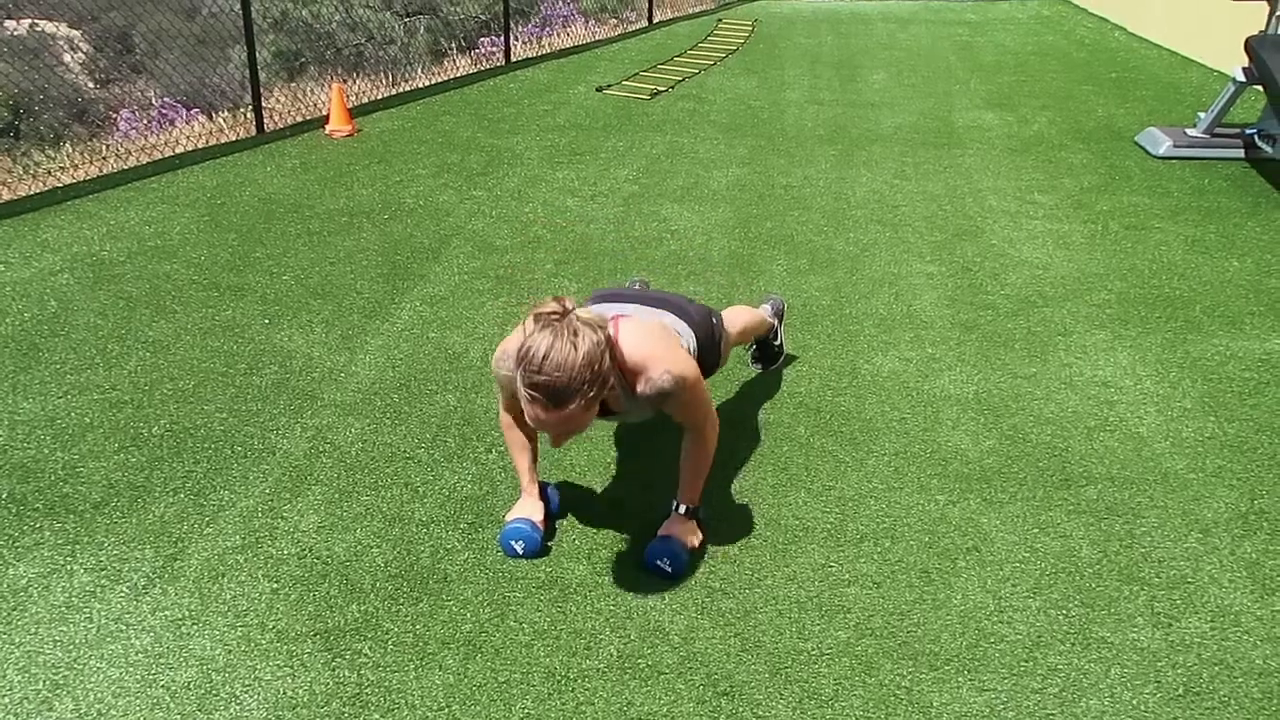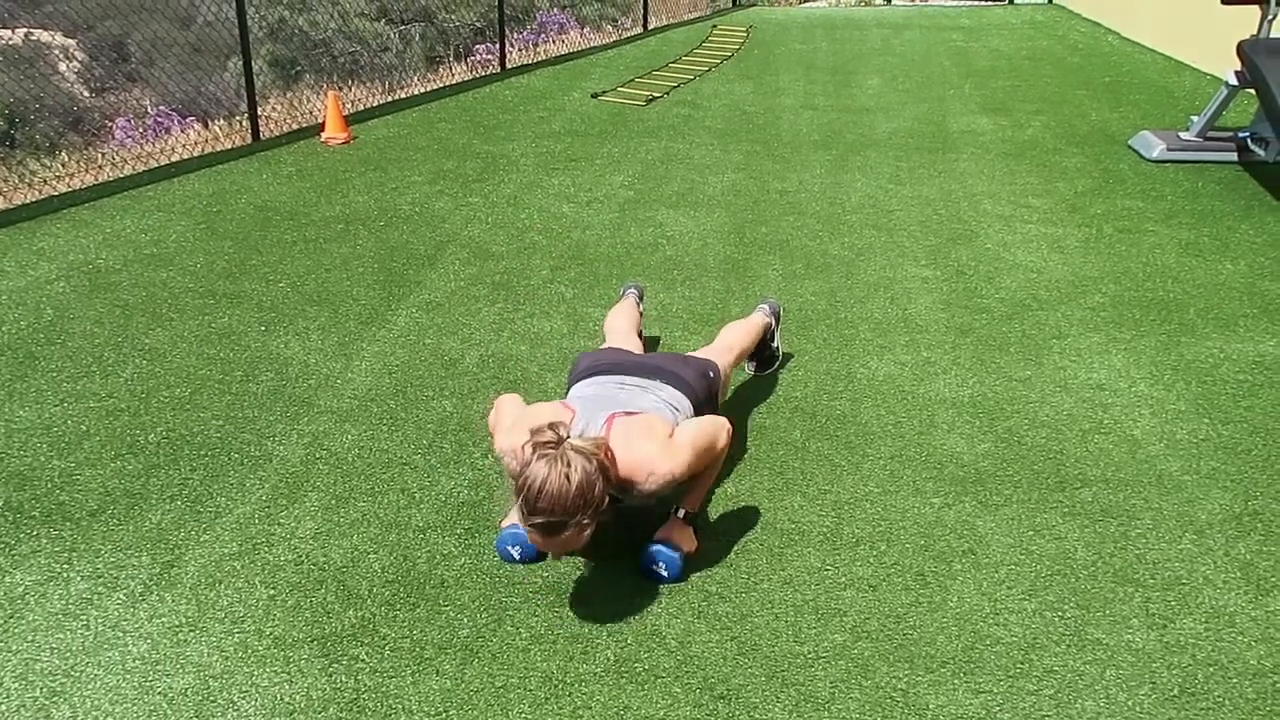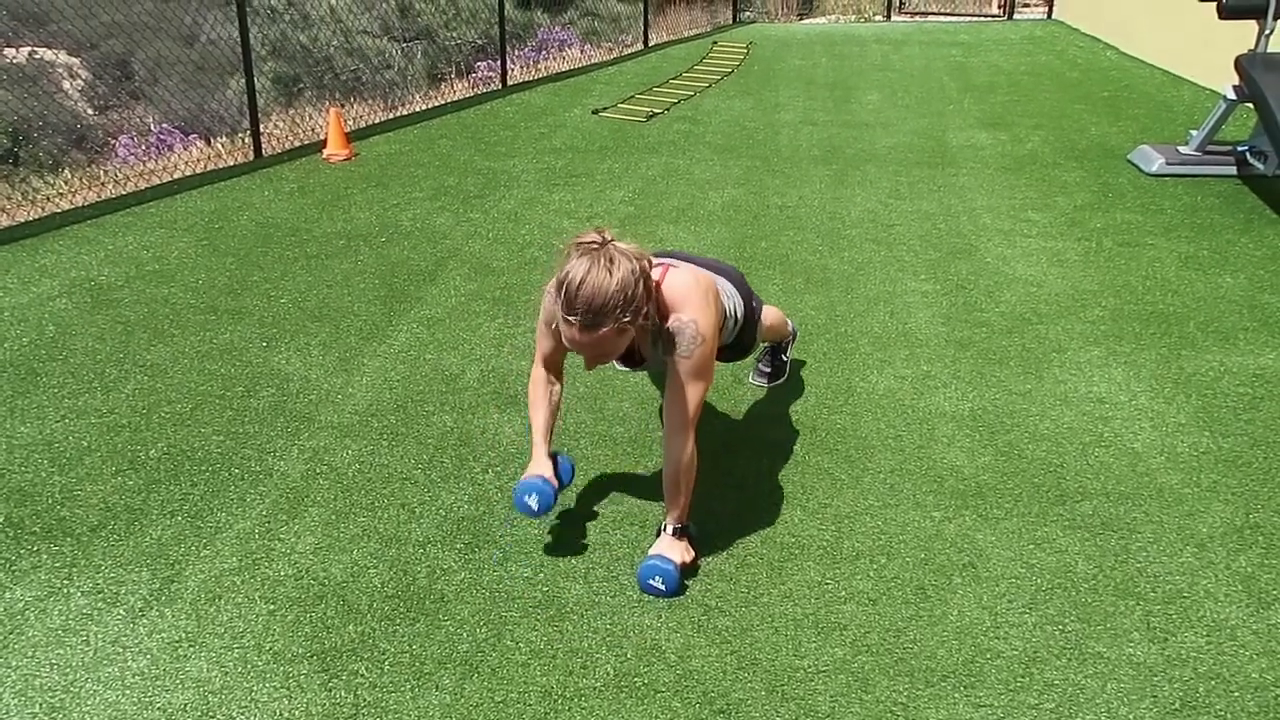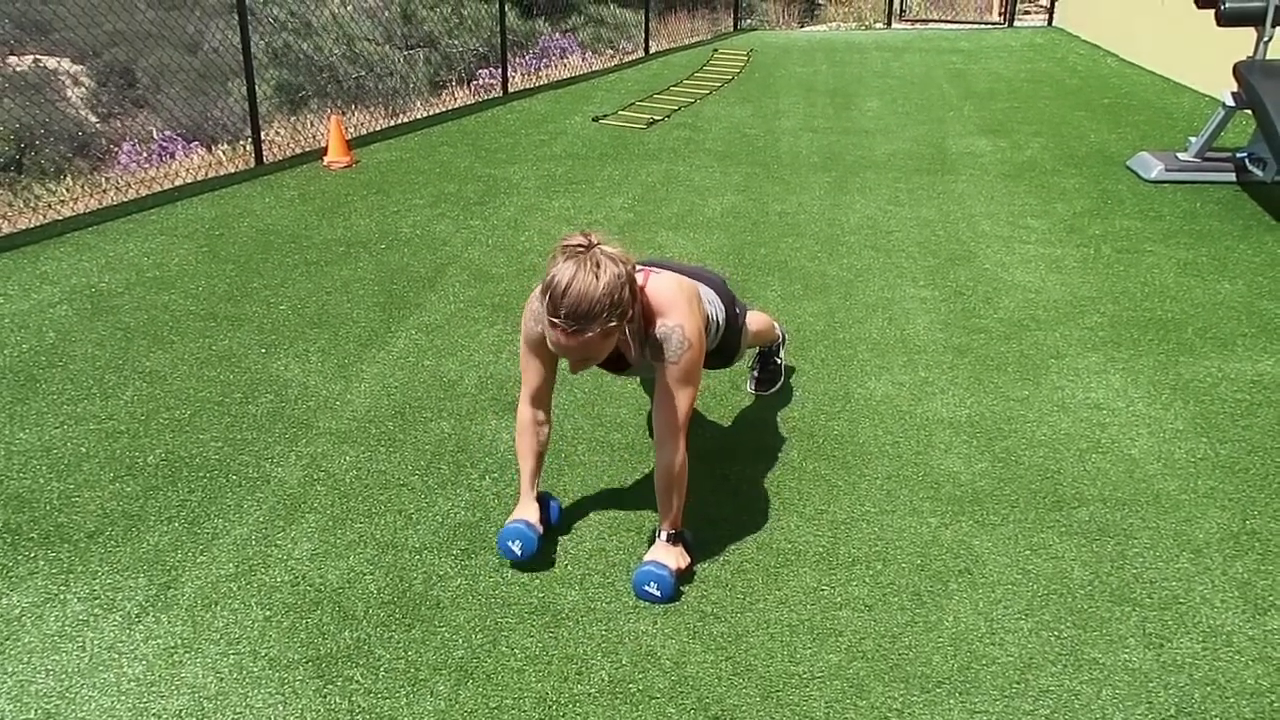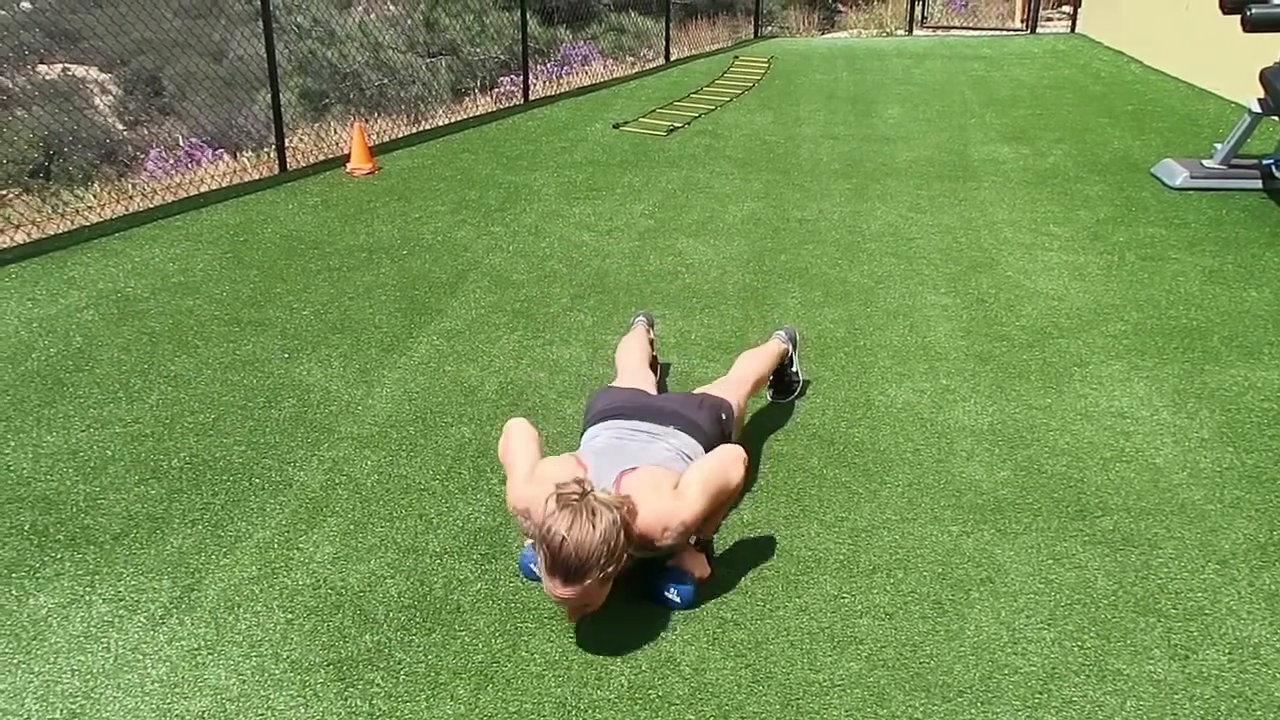
dt=1s
person 1, frame 1
left shoulder: (662, 372)
right shoulder: (512, 360)
left elbow: (703, 427)
right elbow: (510, 410)
left wrist: (685, 512)
right wrist: (529, 494)
left hip: (677, 324)
right hip: (603, 308)
left knee: (725, 331)
left ankle: (767, 317)
person 1, frame 2
left shoulder: (652, 471)
right shoulder: (518, 449)
left elbow: (722, 433)
right elbow: (502, 406)
left wrist: (683, 518)
right wrist: (521, 506)
left hip: (674, 383)
right hip: (596, 373)
left knee: (722, 351)
left ankle: (764, 317)
right ankle: (632, 298)
person 1, frame 3
left shoulder: (687, 319)
right shoulder: (566, 296)
left elbow: (679, 435)
right elbow: (544, 369)
left wrist: (674, 531)
right wrist: (540, 454)
left hip: (724, 296)
left knee: (759, 328)
left ankle: (782, 332)
person 1, frame 4
left shoulder: (673, 325)
right shoulder: (545, 308)
left elbow: (670, 443)
right elbow: (533, 407)
left wrist: (669, 537)
right wrist: (527, 499)
left hip: (709, 304)
left knee: (744, 329)
left ankle: (772, 337)
person 1, frame 5
left shoulder: (666, 523)
right shoulder: (531, 503)
left elbow: (736, 458)
right elbow: (516, 428)
left hip: (689, 428)
right hip: (615, 414)
left knee: (736, 383)
right knee: (632, 375)
left ankle: (781, 345)
right ankle: (642, 328)
